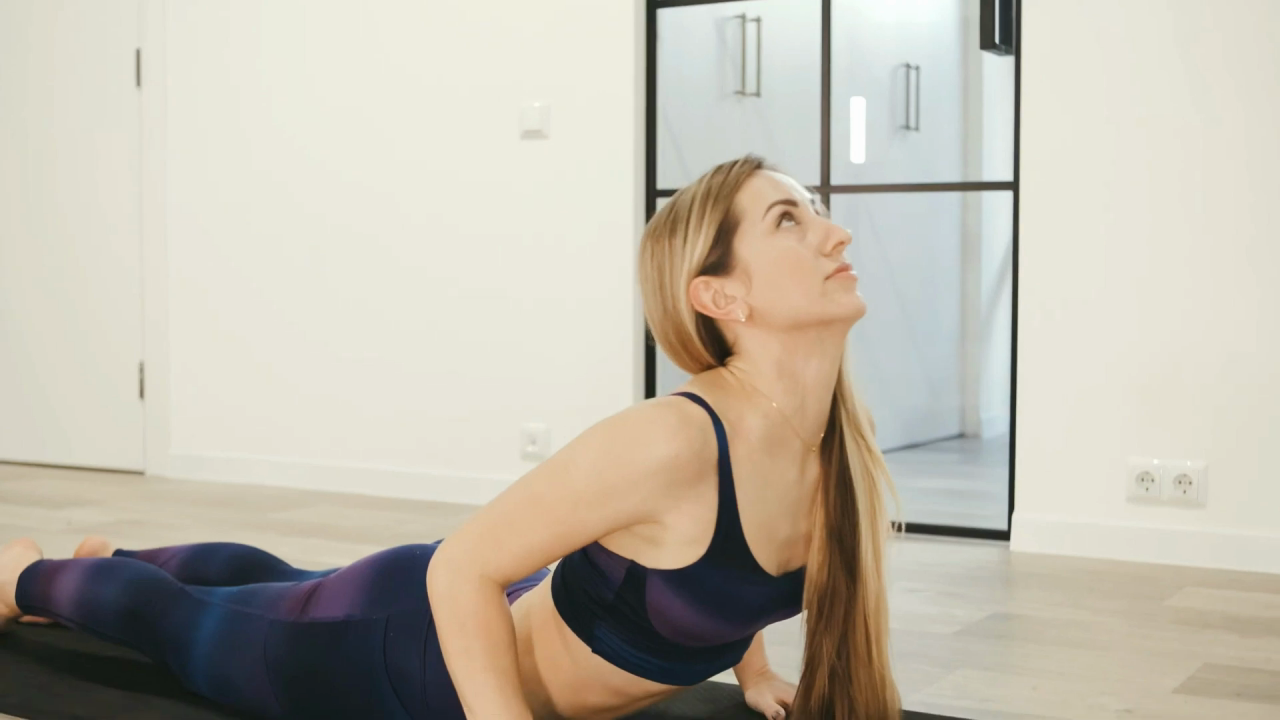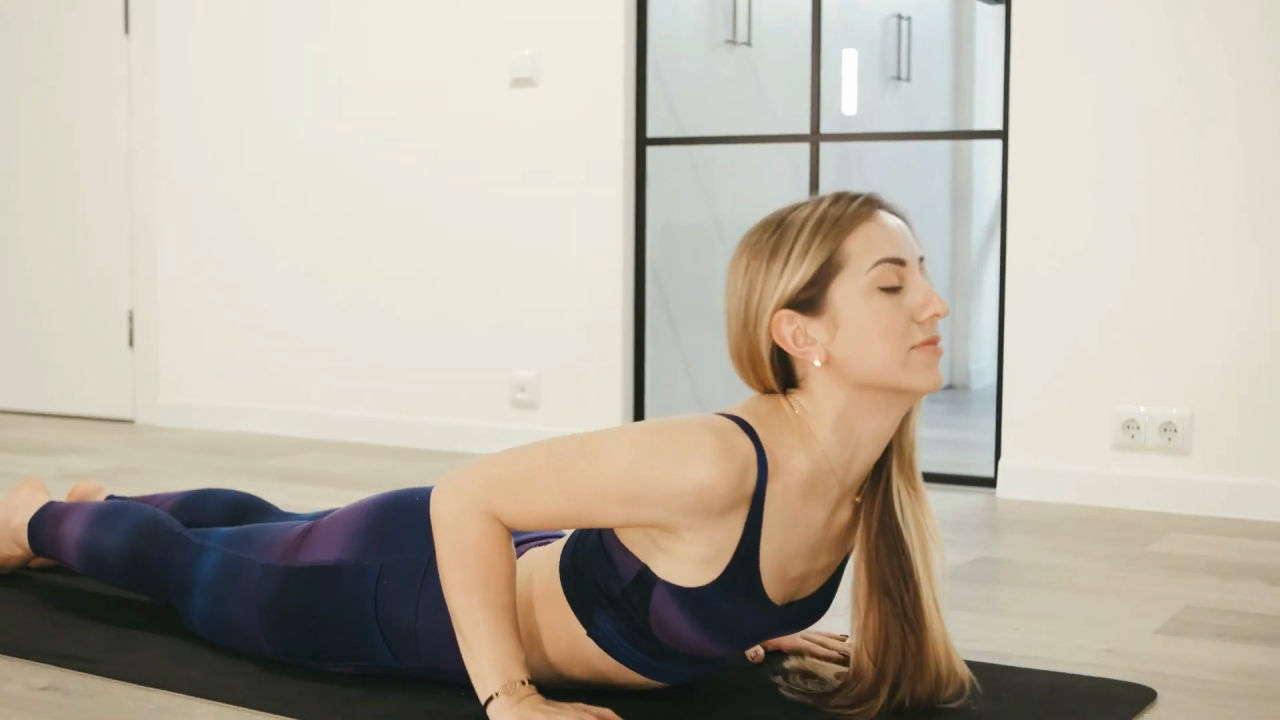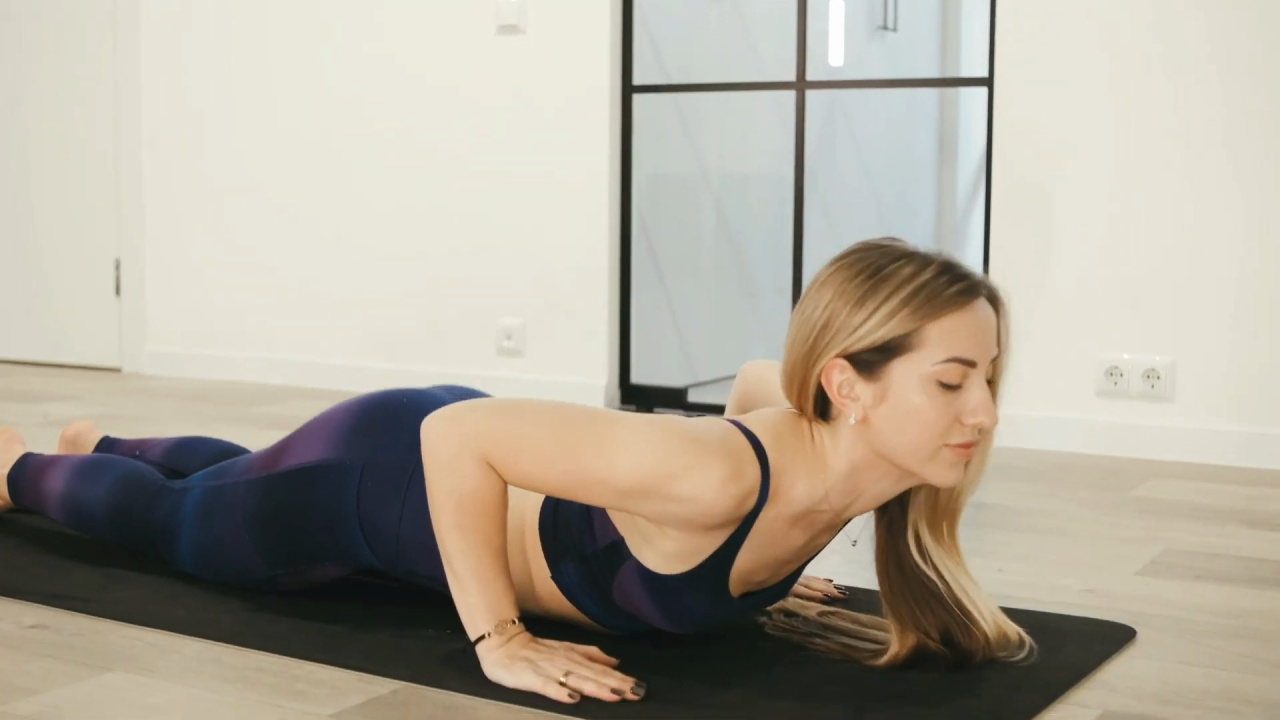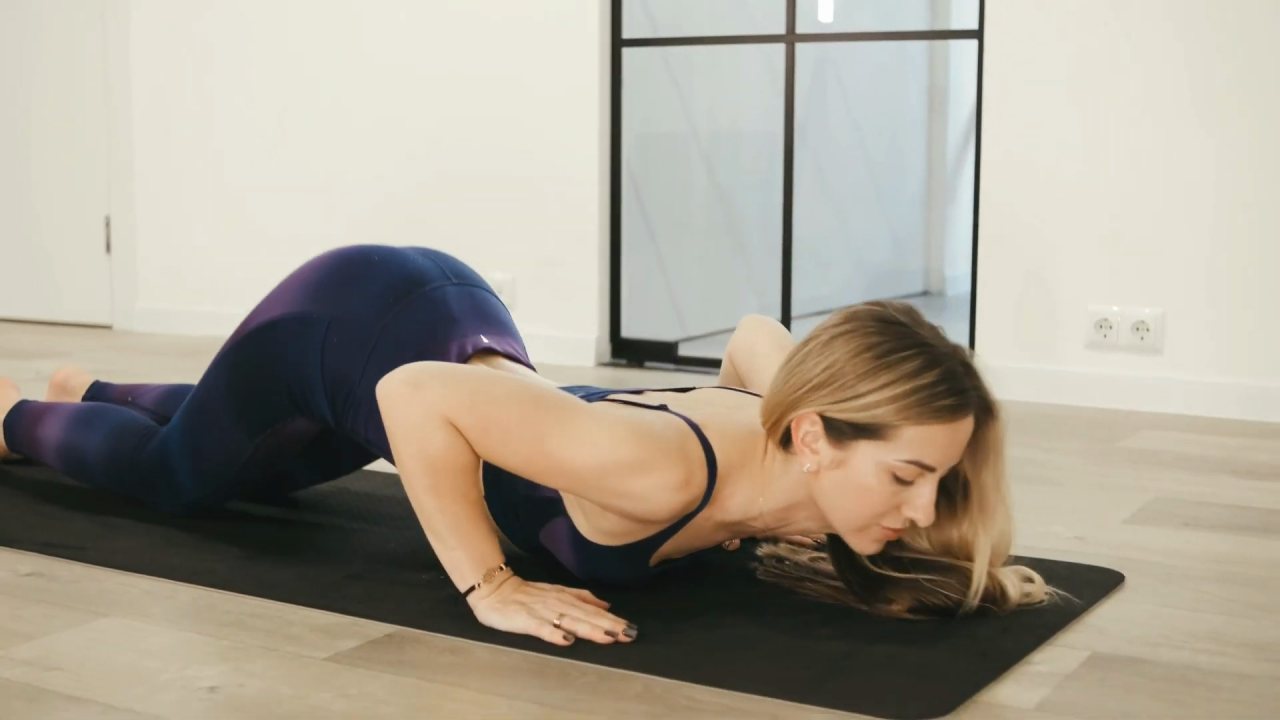
dt=0.4s
person 1, frame 1
left shoulder: (834, 441)
right shoulder: (668, 442)
right elbow: (463, 572)
left hip: (520, 615)
right hip: (407, 647)
left knee: (282, 585)
right knee: (188, 629)
left ankle: (114, 559)
person 1, frame 2
left shoulder: (863, 456)
right shoulder: (709, 465)
right elbow: (467, 497)
left wrist: (762, 615)
left hip: (522, 577)
right hip: (405, 592)
left knee: (276, 533)
right knee: (189, 574)
left ankle: (110, 500)
person 1, frame 3
left shoulder: (861, 452)
right shoulder: (714, 477)
left elbow: (758, 377)
right elbow: (460, 438)
left wrist: (759, 574)
right wrist: (501, 640)
left hip: (482, 487)
right hip: (388, 475)
left knee: (240, 480)
right knee: (173, 524)
left ankle: (100, 442)
person 1, frame 4
left shoulder: (786, 428)
right shoulder: (669, 469)
left elbow: (753, 334)
right elbow: (415, 395)
left wrist: (752, 520)
right wrist: (490, 587)
left hip: (446, 314)
right hip: (347, 331)
left knee: (249, 476)
right knee: (168, 474)
left ankle: (89, 391)
